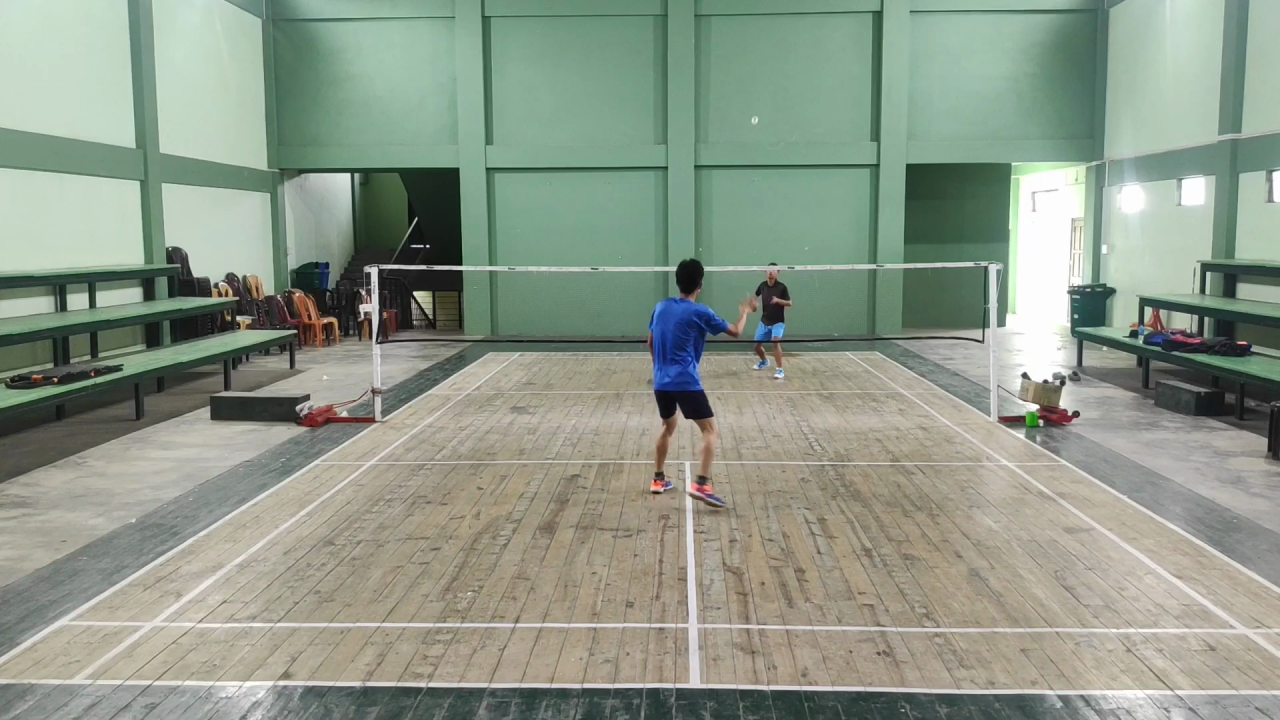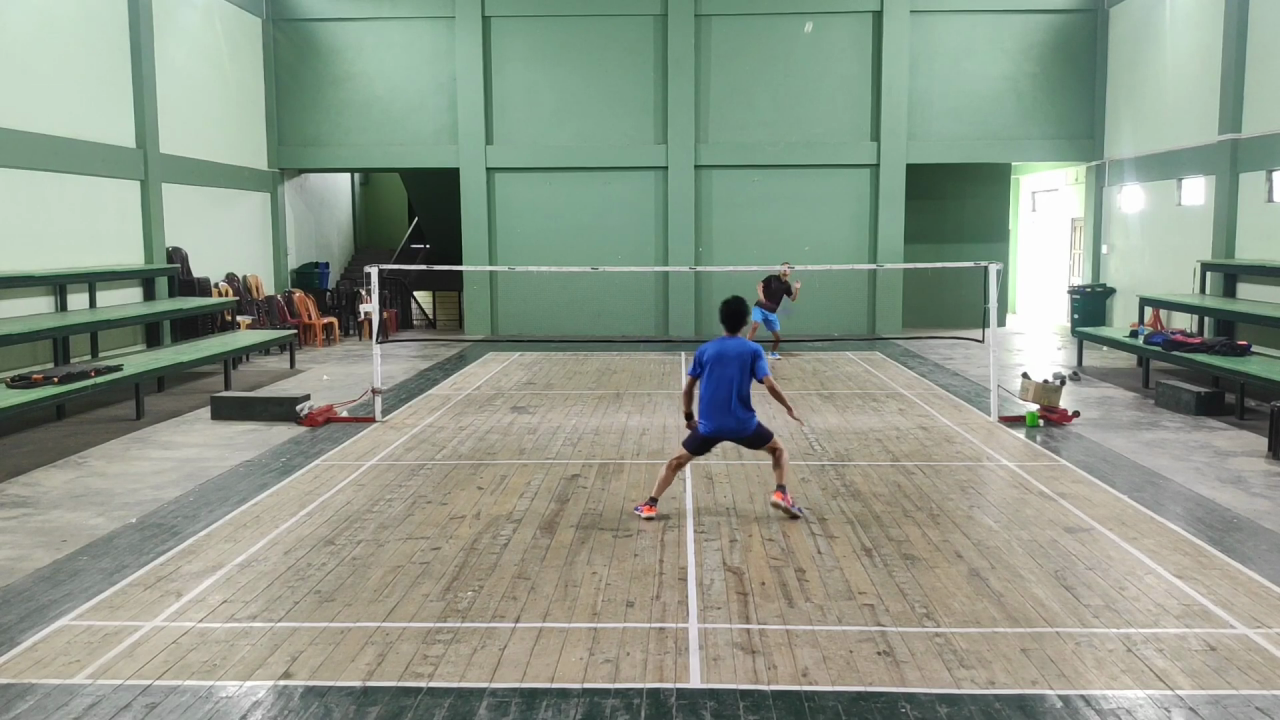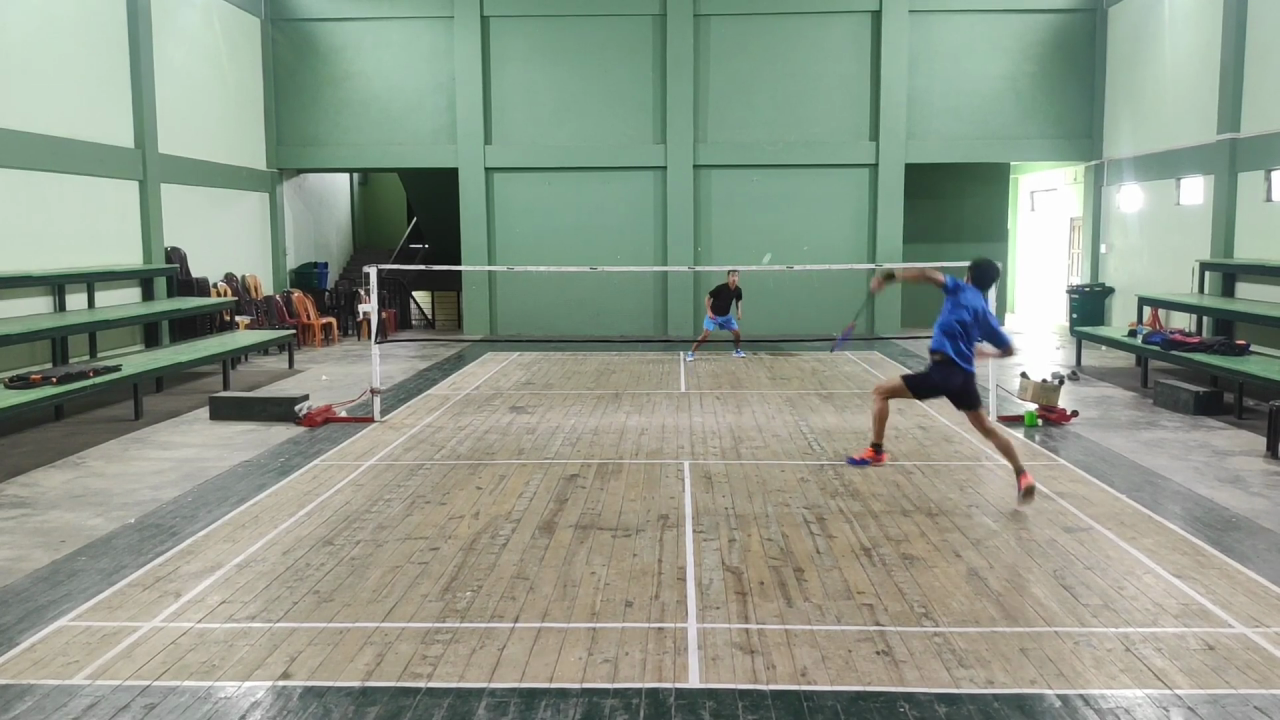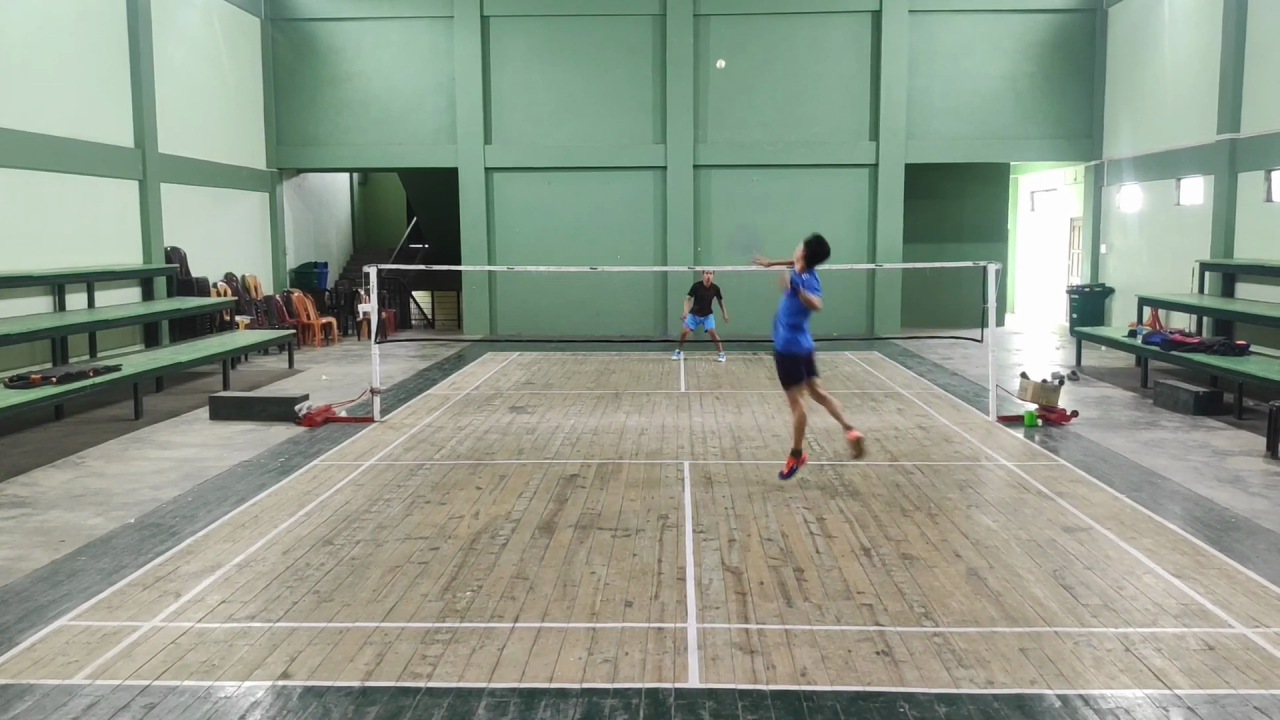
dt=1s
person 1, frame 1
left shoulder: (661, 307)
right shoulder: (700, 312)
left elbow: (650, 342)
right elbow: (735, 332)
right wrist: (745, 311)
left hip: (661, 381)
right hip: (686, 382)
left knee: (668, 427)
right knee: (709, 430)
left ankle: (658, 479)
right ankle: (701, 484)
person 1, frame 2
left shoulder: (704, 351)
right shoulder: (753, 350)
left elbow: (688, 389)
right elbow: (770, 385)
left wrist: (688, 417)
right wrist: (789, 409)
left hip: (709, 425)
right hip: (743, 424)
left knee: (677, 462)
right knee: (778, 450)
left ankle: (650, 505)
right ankle: (781, 494)
person 1, frame 3
left shoulder: (960, 291)
right shoulder: (987, 315)
left elbow: (928, 275)
right elbow: (1008, 350)
left wrist: (889, 277)
right wrist: (987, 352)
left hip: (943, 369)
right hip: (965, 374)
left knee: (880, 392)
right knee: (985, 428)
left ankle: (875, 451)
right ankle: (1022, 477)
person 1, frame 4
left shoulder: (807, 281)
right shoulder: (802, 274)
left elbow: (816, 304)
left wrist: (796, 287)
right wrist: (773, 263)
left hip: (790, 348)
right hip: (802, 346)
left knee: (796, 402)
right knee: (818, 392)
left ankle: (796, 455)
right ankle: (850, 431)
